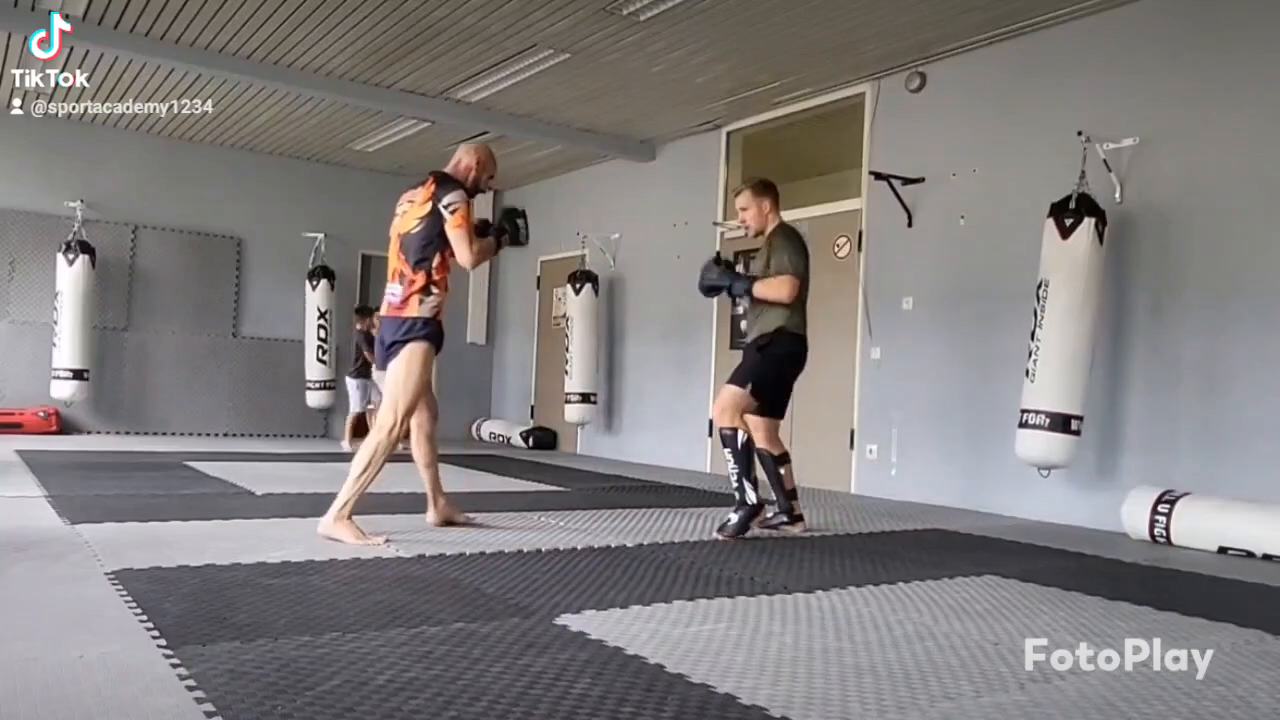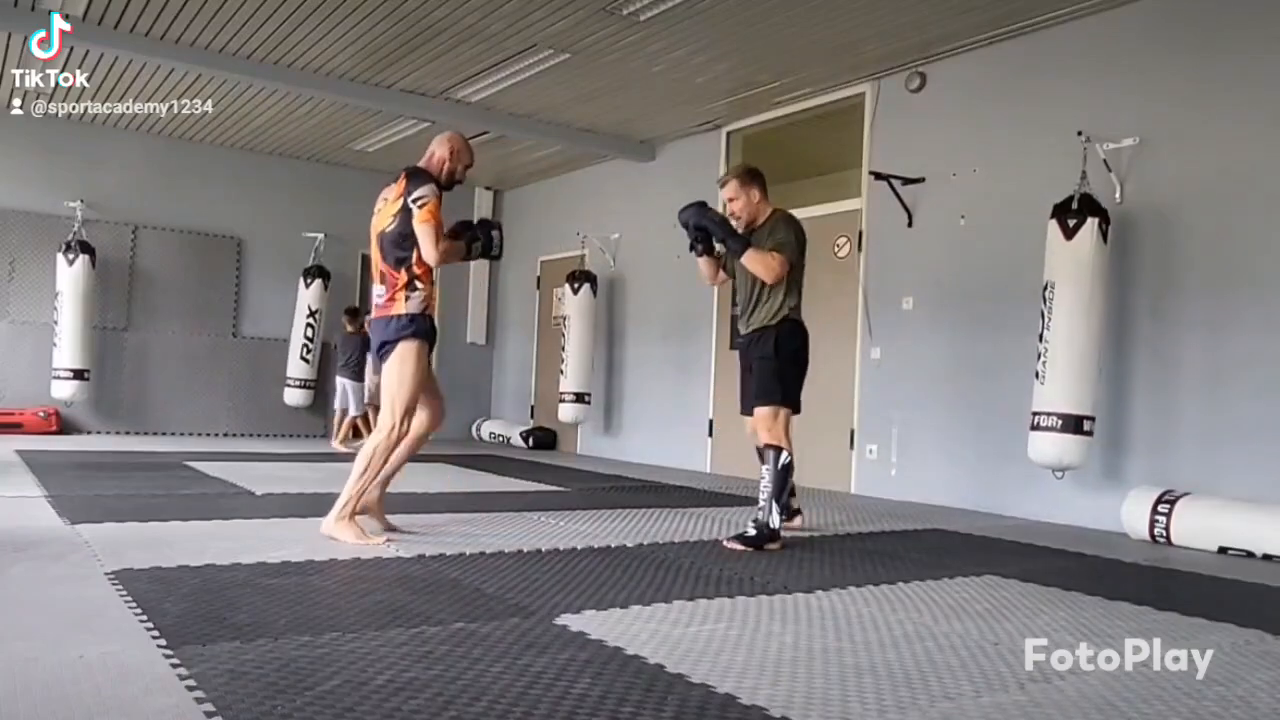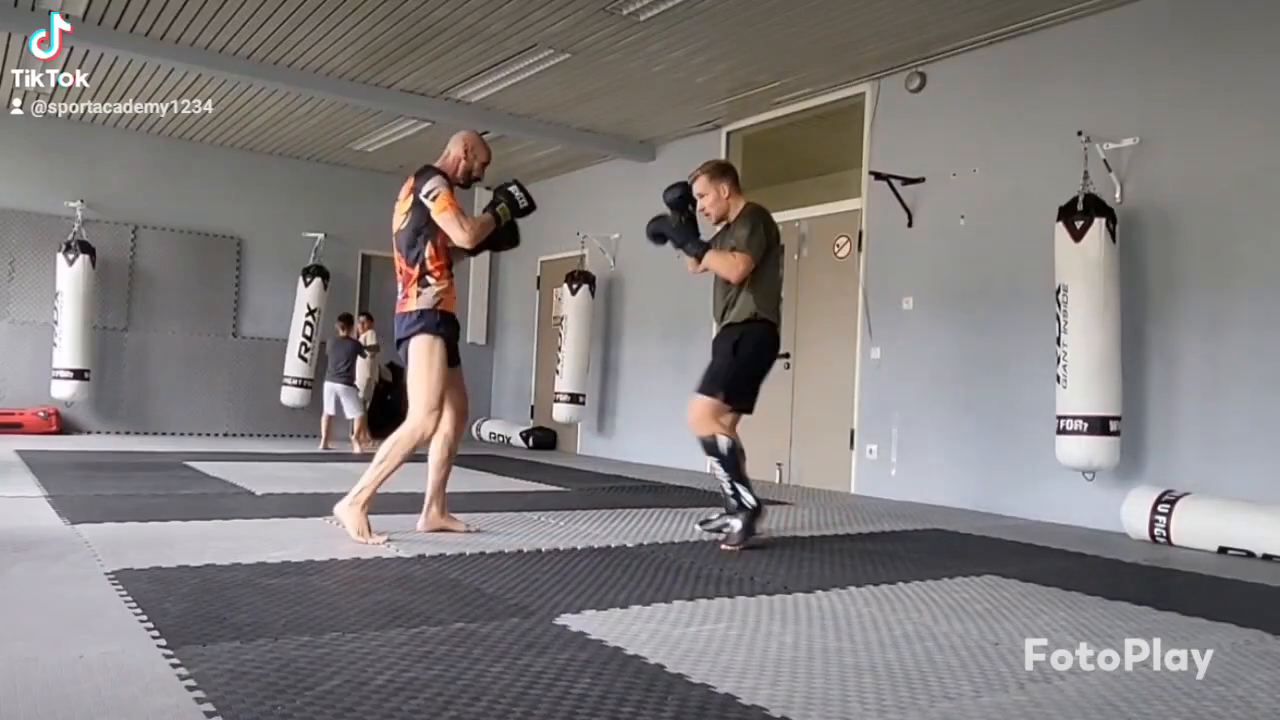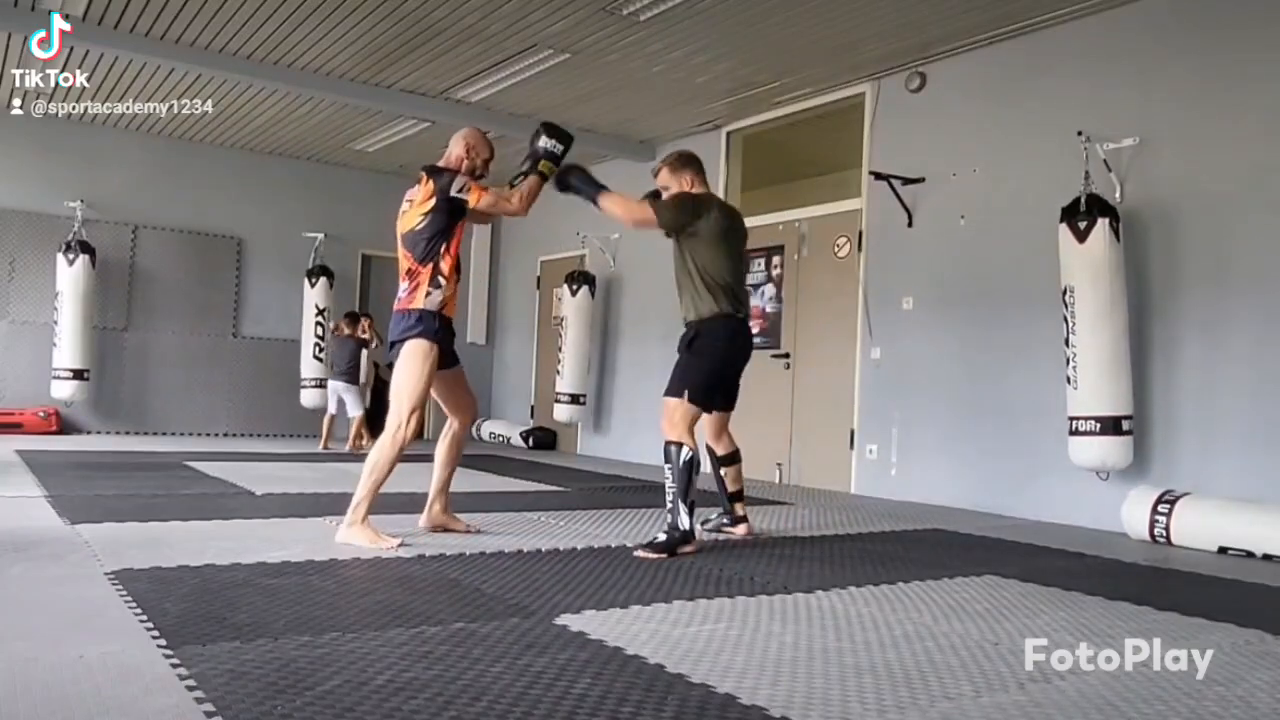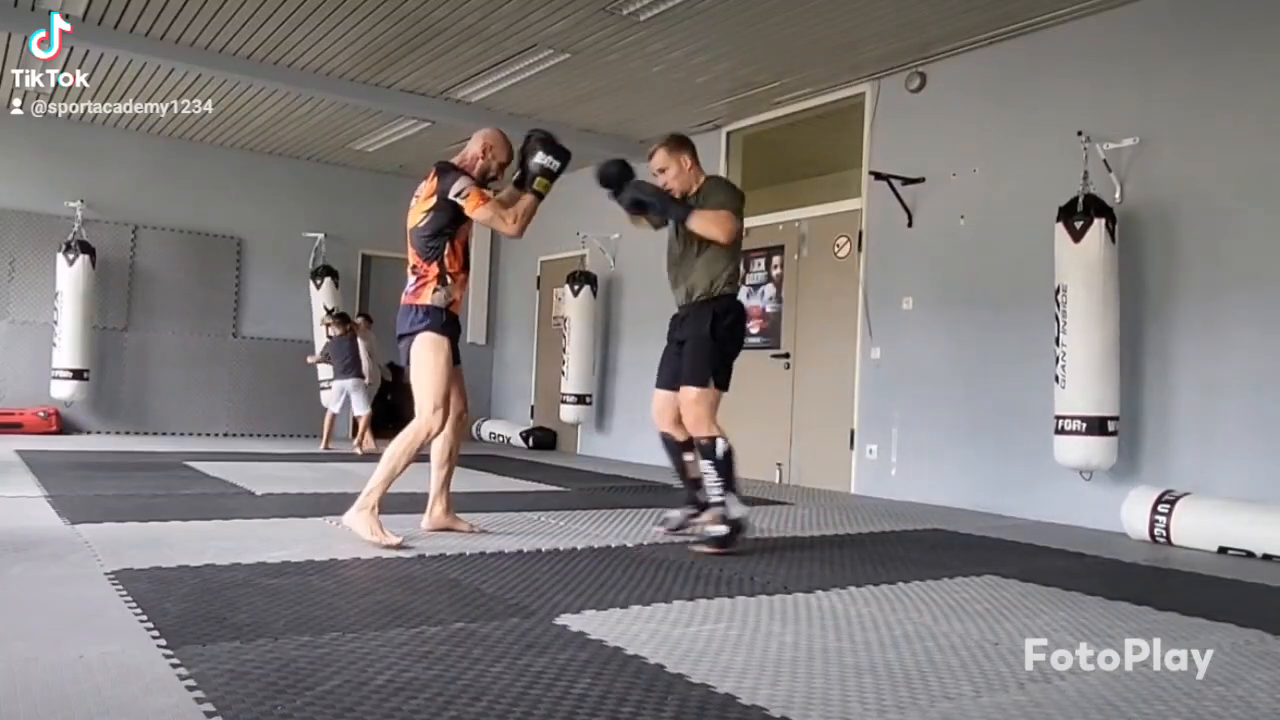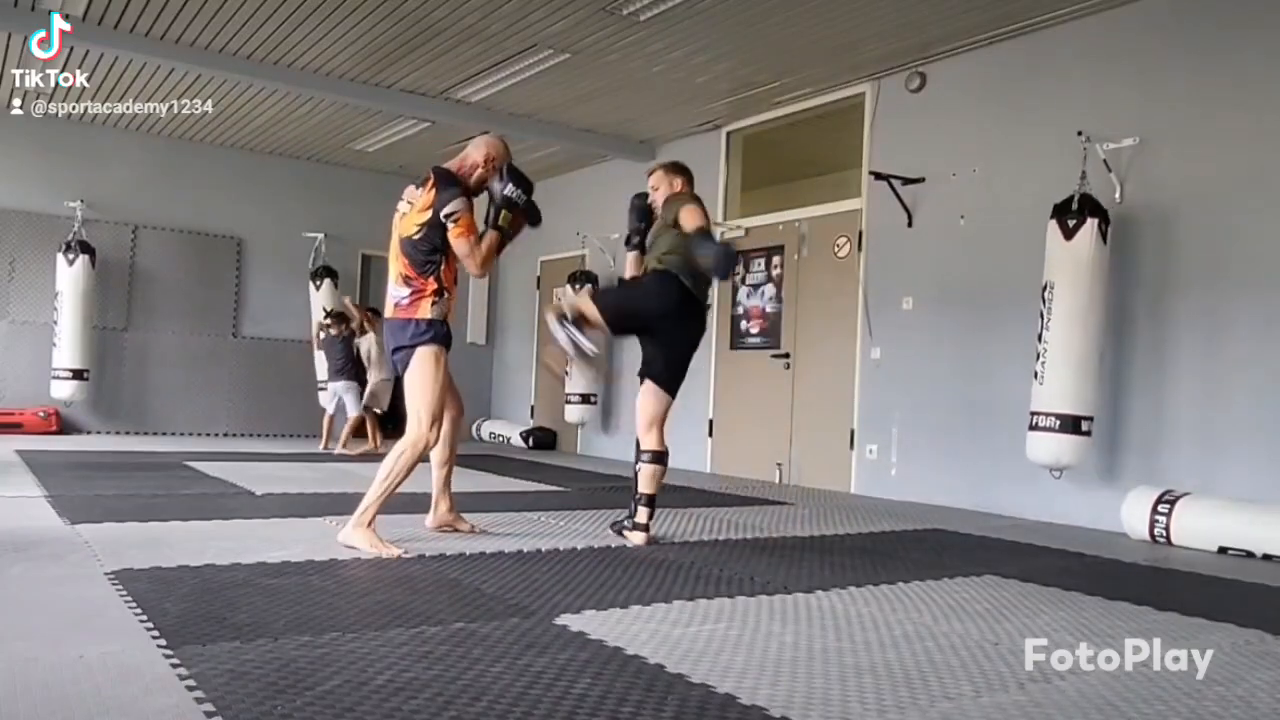
dt=0.4s
person 1, frame 1
left shoulder: (418, 195)
right shoulder: (454, 194)
right elbow: (467, 258)
left wrist: (476, 236)
right wrist: (496, 239)
left hip: (396, 320)
right hip: (414, 324)
left knee: (425, 413)
right knee: (394, 422)
left ankle: (438, 504)
right ankle: (338, 514)
person 1, frame 2
left shoulder: (395, 192)
right shoulder: (423, 188)
right elbow: (434, 256)
left wrist: (454, 242)
right wrist: (470, 244)
left hip: (393, 318)
right hip: (405, 319)
left knee: (431, 409)
right knee: (395, 423)
left ankle: (371, 493)
right ankle: (341, 514)
person 1, frame 3
left shoulder: (429, 191)
right shoulder: (431, 183)
right elbow: (465, 236)
left wrist: (485, 234)
right wrist: (500, 210)
left hip: (437, 318)
right hip: (422, 317)
left knee: (456, 414)
right knee: (425, 420)
left ankle: (433, 511)
right ankle: (357, 500)
person 1, frame 4
left shoulder: (428, 189)
right shoulder: (448, 183)
left elbow: (485, 211)
right elbow: (516, 205)
left wrist: (528, 171)
right wrist: (546, 163)
left hip: (427, 319)
right hip: (419, 319)
left knee: (463, 413)
right knee: (403, 422)
left ankle: (436, 509)
right ankle: (354, 521)
person 1, frame 5
left shoulder: (444, 183)
right shoulder: (455, 181)
left elbow: (499, 209)
right elbow: (512, 226)
left wrist: (524, 178)
right wrist: (542, 181)
left hip: (434, 315)
right hip: (428, 314)
left knee: (457, 413)
right knee: (432, 419)
left ankle: (438, 509)
right ankle: (364, 509)
person 1, frame 6
left shoulder: (425, 186)
right shoulder: (450, 196)
right elbow: (478, 261)
left wrist: (504, 227)
right wrist: (504, 214)
left hip: (408, 320)
right hip: (420, 324)
left knee: (452, 411)
right knee: (424, 433)
left ankle: (443, 509)
right ankle: (359, 524)
person 2, frame 1
left shoulder: (785, 238)
right shoulder: (769, 246)
left elbow: (786, 291)
left wrist: (740, 282)
right wrist: (731, 282)
left hip: (779, 345)
right hip: (767, 346)
left knee: (725, 408)
right knee: (761, 430)
left ankle: (747, 504)
right ankle: (790, 512)
person 2, frame 2
left shoulder: (784, 225)
right shoulder: (748, 235)
left elbow: (772, 270)
right elbow: (713, 277)
left wrist: (728, 236)
right wrist: (702, 242)
left hip: (781, 337)
right hip: (753, 339)
left knee: (770, 427)
right knee: (762, 430)
left ankle: (769, 526)
right ankle: (785, 507)
person 2, frame 3
left shoulder: (752, 218)
right shoulder: (734, 228)
left elbow: (735, 269)
right elbow: (701, 263)
left wrist: (687, 241)
right wrist: (684, 223)
left hip: (750, 335)
right hip: (742, 337)
left knee: (702, 416)
right knee: (715, 426)
left ankle: (747, 503)
right ankle: (735, 511)
person 2, frame 4
left shoulder: (697, 207)
right shoulder: (727, 219)
left elbow: (635, 213)
left wrist: (583, 183)
right wrist: (661, 204)
left hip: (712, 334)
right hip: (731, 335)
left knee: (673, 423)
right knee: (714, 429)
left ankle: (679, 530)
right ankle: (736, 516)
person 2, frame 5
left shoulder: (721, 191)
right shoulder: (682, 200)
left elbow: (724, 230)
right elbow: (644, 214)
left wrist: (681, 205)
right wrist: (622, 188)
left hip: (713, 317)
right hip: (688, 318)
left knee: (697, 414)
right knee: (665, 413)
left ankle: (728, 518)
right ankle: (702, 501)
person 2, frame 6
left shoulder: (683, 203)
right shoulder: (665, 234)
left elbow: (693, 216)
right elbow: (634, 281)
left wrist: (704, 236)
right wrist: (636, 236)
left hip: (665, 290)
right hip: (686, 318)
left knee: (562, 310)
right knee: (649, 424)
left ankle: (581, 345)
right ankle: (640, 521)
